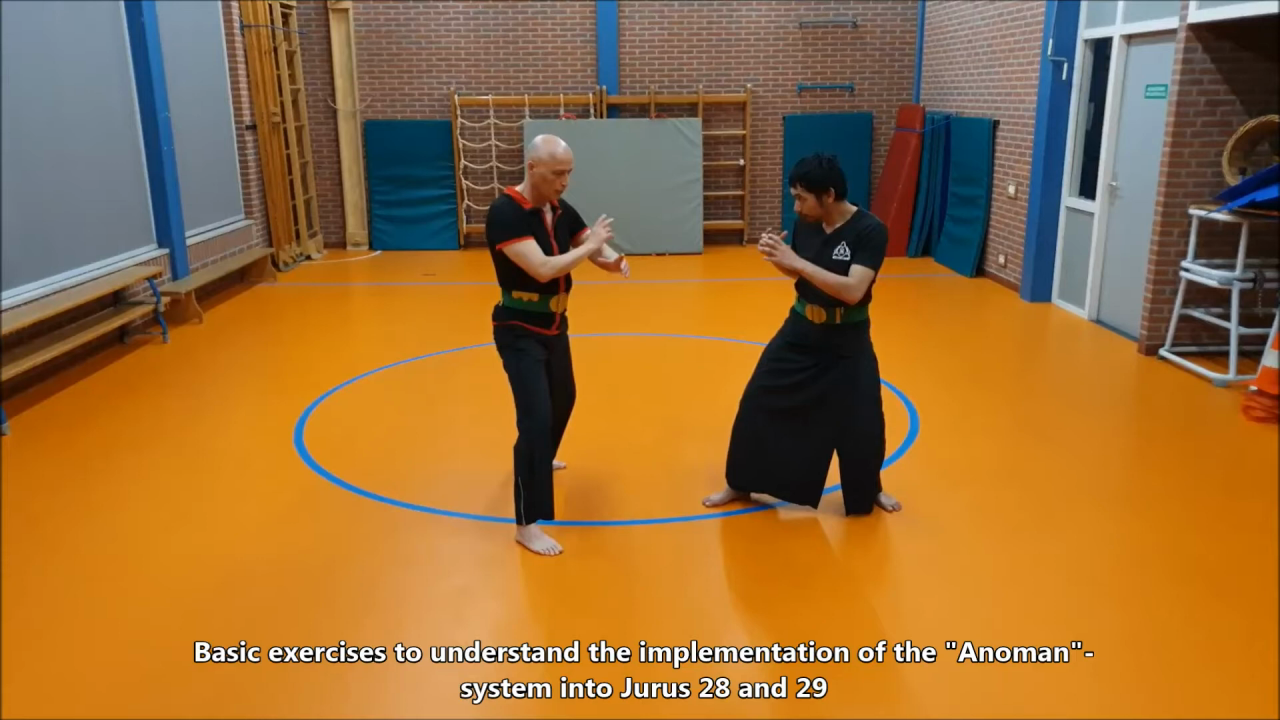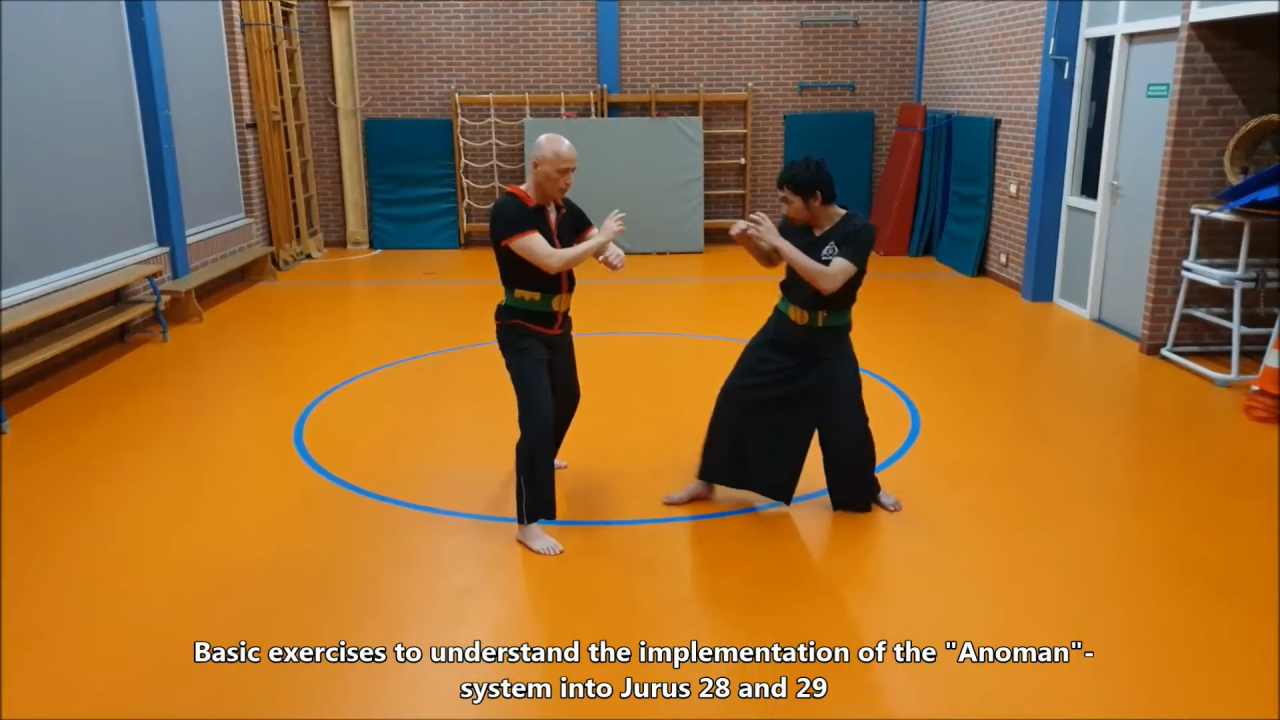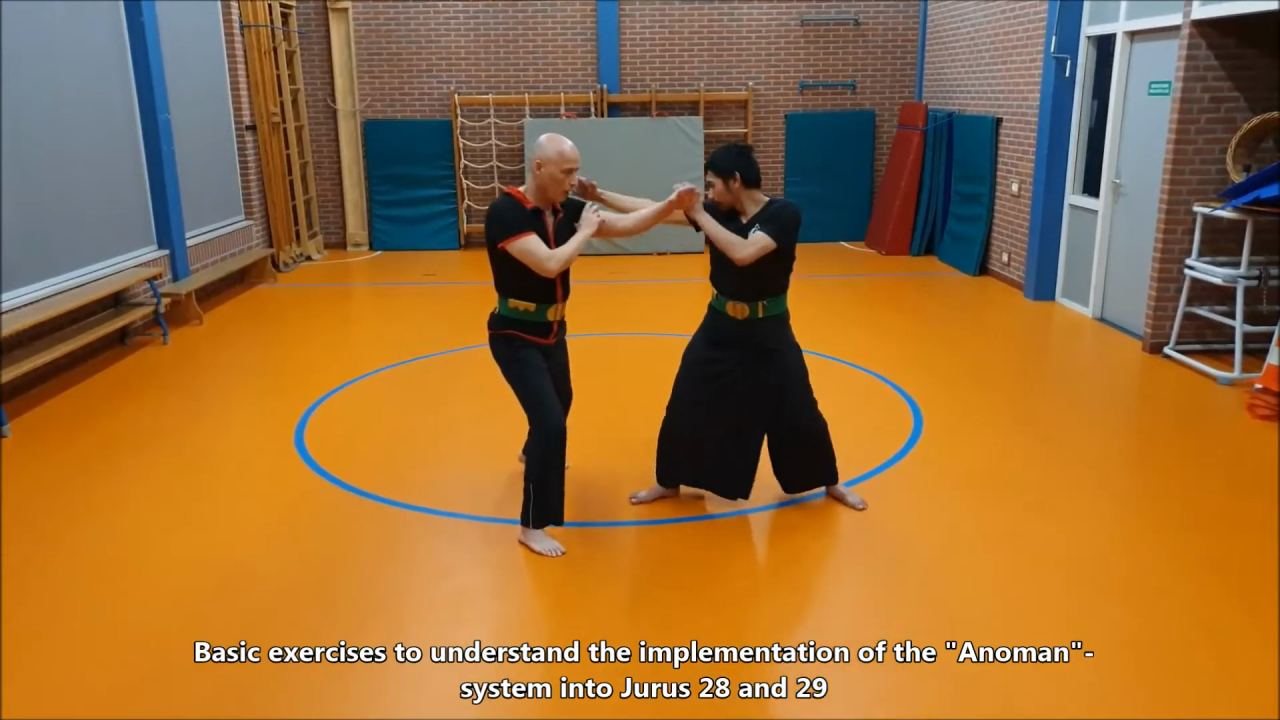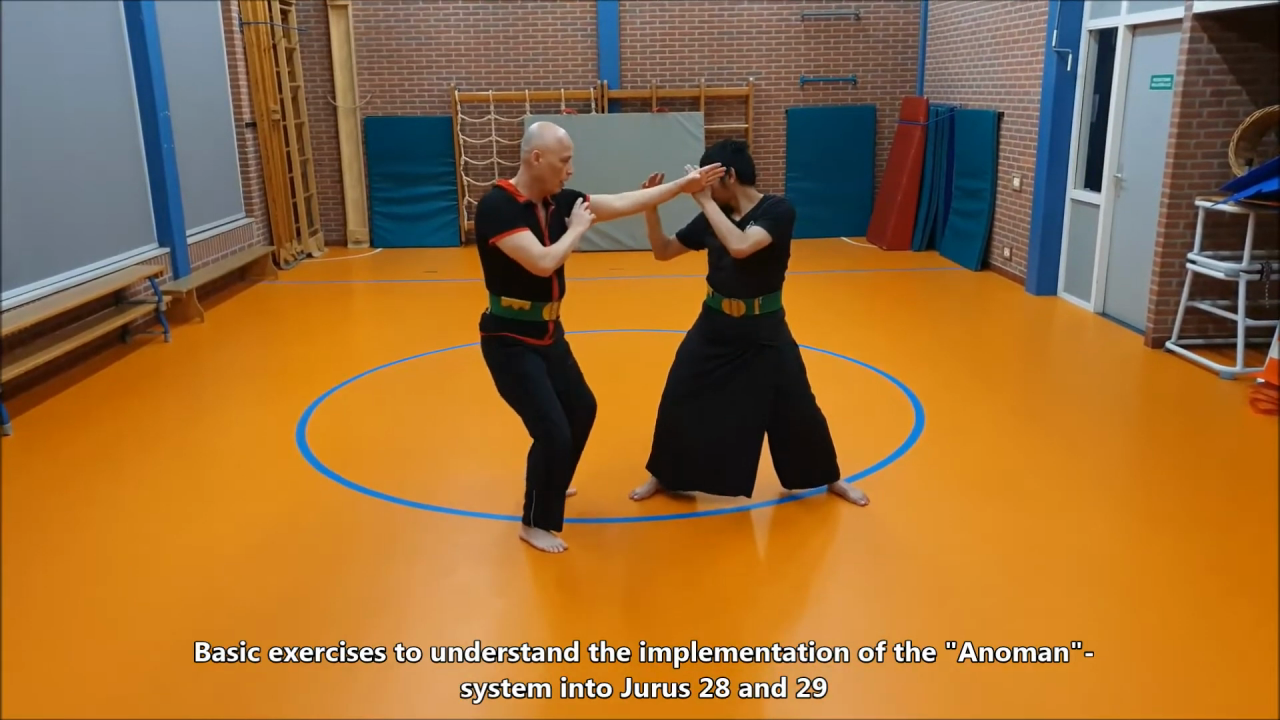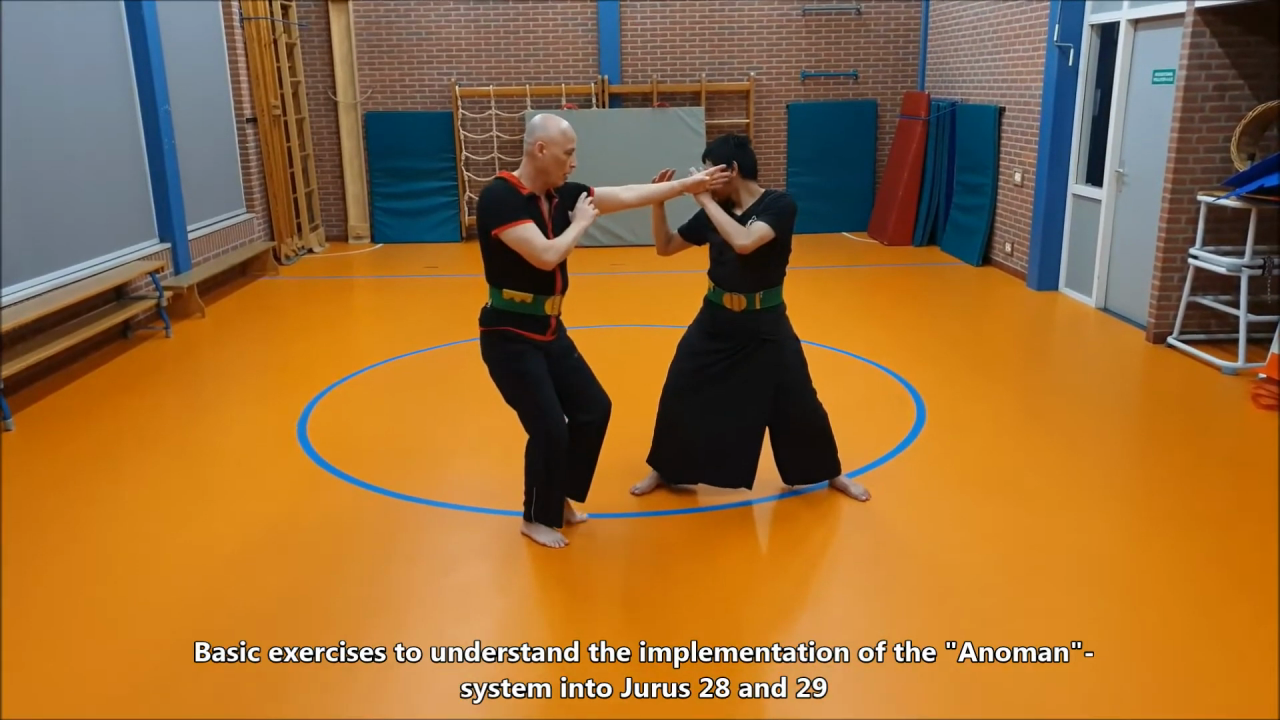
dt=0.5s
person 1, frame 1
left shoulder: (560, 209)
right shoulder: (505, 213)
left elbow: (594, 249)
right elbow: (542, 268)
left wrist: (614, 260)
right wrist: (591, 246)
left hip: (554, 325)
right hip: (519, 330)
left knee: (561, 400)
right knee: (536, 417)
left ankle: (538, 458)
right ankle: (527, 524)
person 1, frame 2
left shoulder: (566, 208)
right shoulder: (509, 210)
left elbow: (603, 246)
right elbow: (551, 260)
left wrist: (614, 253)
right wrist: (601, 238)
left hip: (557, 324)
right hip: (522, 329)
left knee: (565, 400)
right knee: (538, 415)
left ankle: (539, 458)
right ankle: (528, 524)
person 1, frame 3
left shoulder: (565, 208)
right shoulder: (505, 212)
left elbow: (625, 224)
right elbow: (549, 264)
left wrist: (670, 205)
right wrist: (585, 232)
left hip: (551, 331)
right hip: (515, 336)
left knee: (558, 404)
right knee: (550, 421)
left ankle: (534, 456)
right ankle: (533, 526)
person 1, frame 4
left shoulder: (558, 201)
right shoulder: (497, 206)
left elbow: (622, 203)
right elbow: (542, 262)
left wrist: (682, 185)
right wrist: (577, 228)
left hip: (548, 333)
right hip: (510, 341)
left knee: (581, 410)
right knee: (553, 432)
left ankle: (551, 482)
right ankle: (535, 524)
person 1, frame 5
left shoulder: (561, 194)
right shoulder: (499, 197)
left elbow: (626, 196)
right elbow: (546, 255)
left wrist: (688, 184)
right wrist: (581, 222)
left hip: (549, 330)
right hip: (510, 336)
left knee: (593, 409)
right knee: (548, 428)
left ankle: (560, 498)
right ankle: (537, 518)
person 2, frame 1
left shoulder: (869, 231)
right shoulder: (805, 223)
left elbow: (853, 291)
left wrist: (796, 261)
right wrist: (780, 256)
left hip: (847, 341)
right hip: (800, 330)
left knee: (862, 422)
right knee: (757, 405)
left ankle: (869, 489)
right ankle: (739, 485)
person 2, frame 2
left shoulder: (858, 232)
right shoulder: (795, 224)
left elbow: (829, 281)
right elbow: (771, 261)
left wrist: (779, 241)
right wrist: (749, 241)
left hip: (828, 342)
right hip: (782, 330)
left knee: (847, 423)
right knee: (735, 400)
left ankle: (865, 489)
right ankle: (706, 482)
person 2, frame 3
left shoulder: (784, 214)
right shoulder: (719, 213)
left elbow: (744, 254)
left wrist: (700, 214)
right wrist: (600, 194)
left hip: (769, 332)
right hip: (720, 328)
left knee: (800, 412)
right knee: (687, 407)
left ankle: (830, 482)
right ankle: (668, 481)
person 2, frame 4
left shoulder: (778, 211)
right shoulder: (713, 216)
left elbow: (741, 246)
right elbow: (662, 251)
left wrist: (705, 202)
right wrist: (651, 206)
left hip: (764, 329)
right hip: (714, 326)
left knee: (797, 409)
right knee: (677, 403)
left ankle: (831, 478)
right ankle: (663, 476)
person 2, frame 5
left shoulder: (779, 205)
right shoulder: (716, 210)
left elbow: (744, 242)
right elbow: (665, 246)
left wrist: (705, 200)
right wrist: (658, 202)
left hip: (765, 324)
right hip: (715, 320)
left knee: (798, 403)
right knee: (679, 396)
left ankle: (831, 473)
right ankle: (664, 471)
